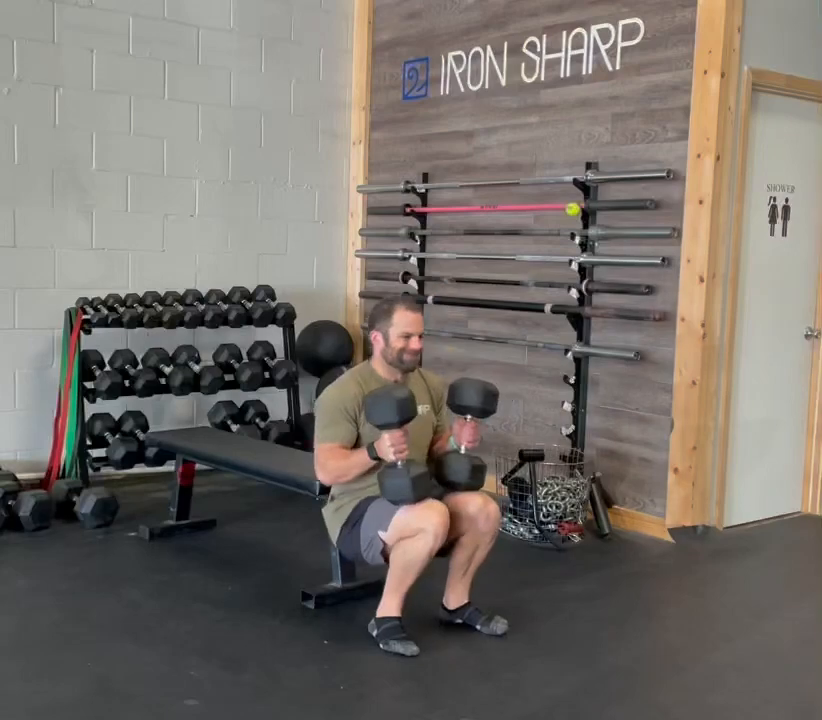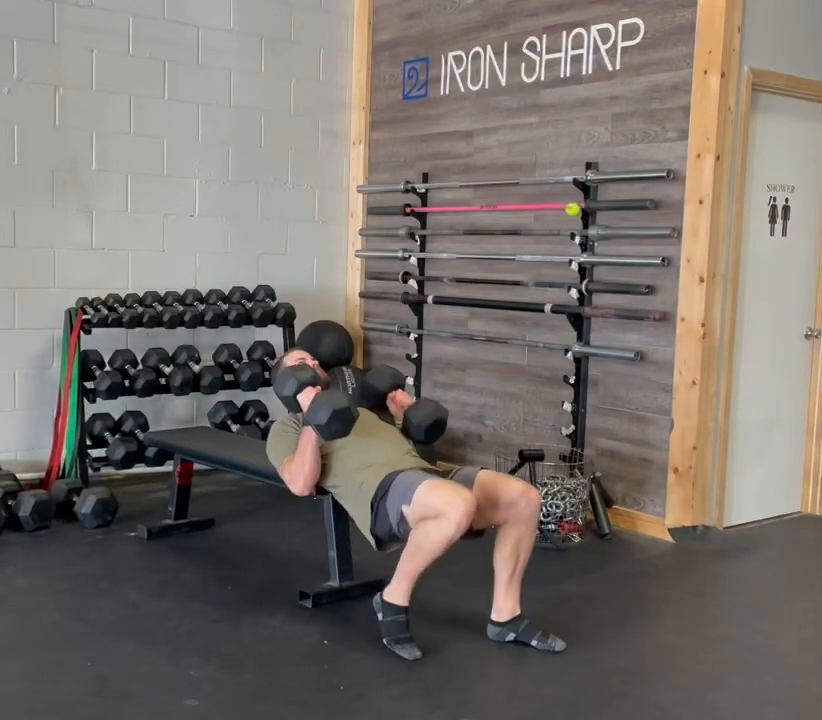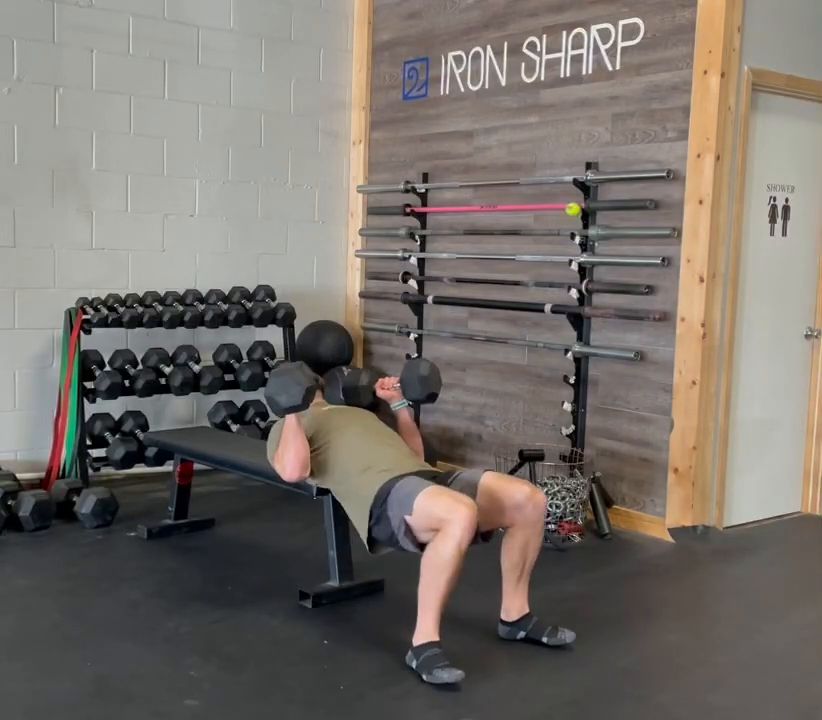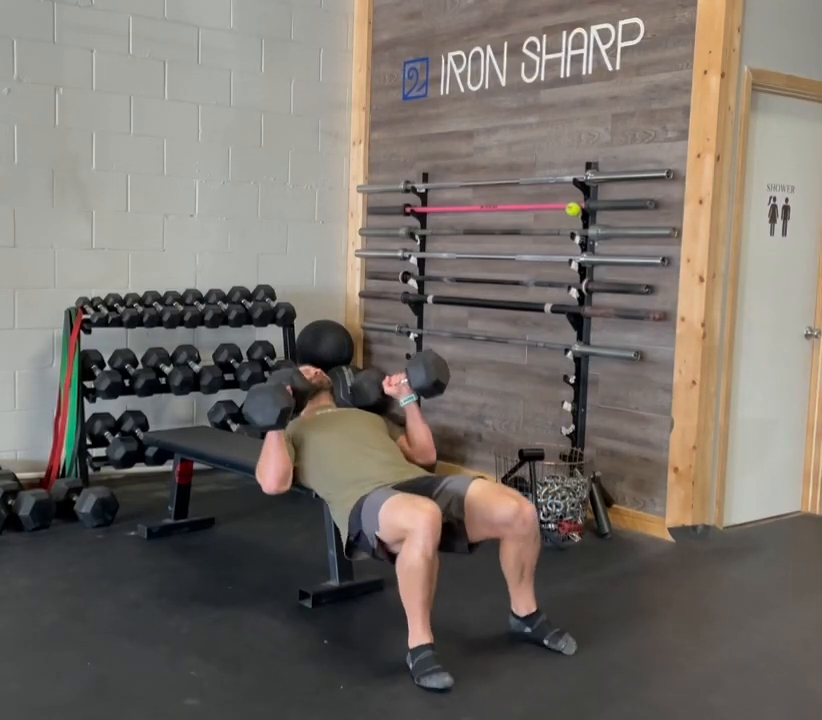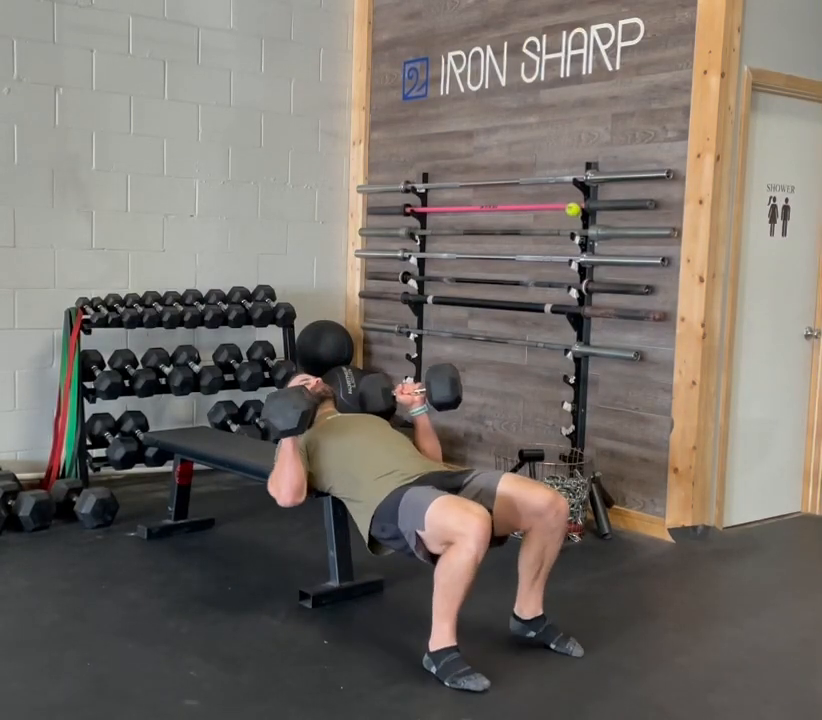
dt=1s
person 1, frame 1
left shoulder: (430, 386)
right shoulder: (345, 394)
left elbow: (436, 452)
right elbow: (327, 471)
left wrist: (457, 442)
right wrist: (375, 451)
left hip: (411, 503)
right hip: (358, 515)
left knee: (484, 511)
right knee: (433, 518)
left ankle: (456, 603)
right ankle: (387, 616)
person 1, frame 2
left shoulder: (359, 411)
right shoulder: (287, 427)
right elbow: (302, 485)
left wrist: (404, 418)
left hip: (426, 479)
right hip: (383, 493)
left knee: (524, 498)
right knee: (459, 504)
left ankle: (505, 617)
right ankle: (394, 598)
person 1, frame 3
left shoulder: (357, 412)
right shoulder: (287, 427)
right elbow: (294, 471)
left wrist: (398, 402)
right wrist: (291, 409)
left hip: (426, 477)
right hip: (383, 494)
left knee: (529, 501)
right knee: (460, 516)
left ankle: (515, 616)
right ankle: (424, 643)
person 1, frame 4
left shoulder: (369, 416)
right shoulder: (289, 431)
left elbow: (425, 455)
right elbow: (273, 483)
left wrist: (406, 399)
left hip: (420, 485)
right hip: (367, 504)
left knee: (519, 512)
right knee: (425, 519)
left ankle: (525, 613)
right ankle: (420, 644)
person 1, frame 5
left shoulder: (371, 419)
right shoulder: (299, 439)
right elbow: (288, 495)
left wrist: (417, 408)
left hip: (443, 480)
right hip: (393, 499)
left knee: (550, 507)
right knee: (473, 525)
left ankle: (528, 616)
right ankle: (441, 648)
